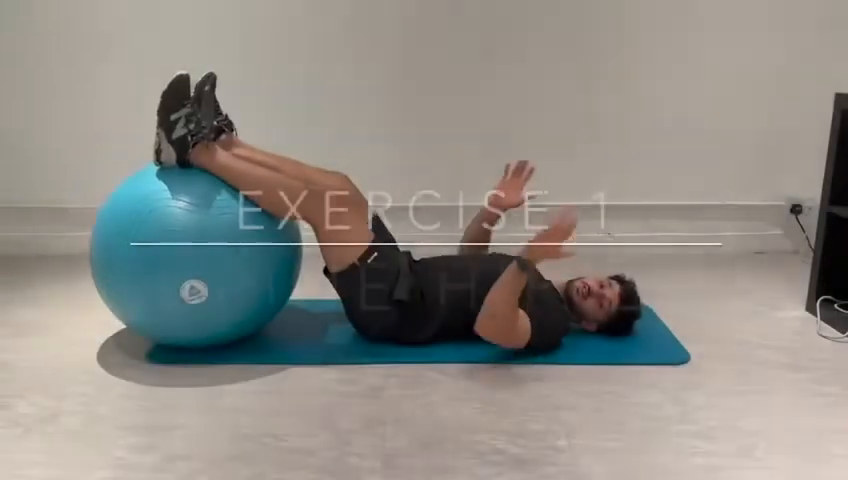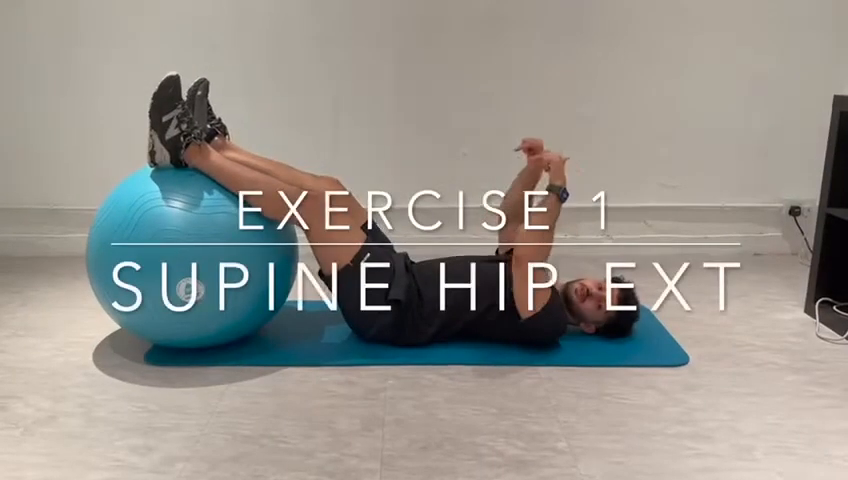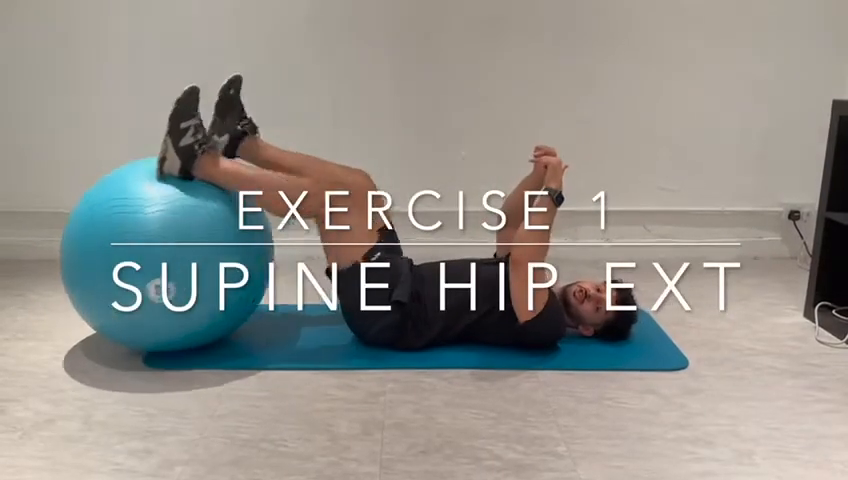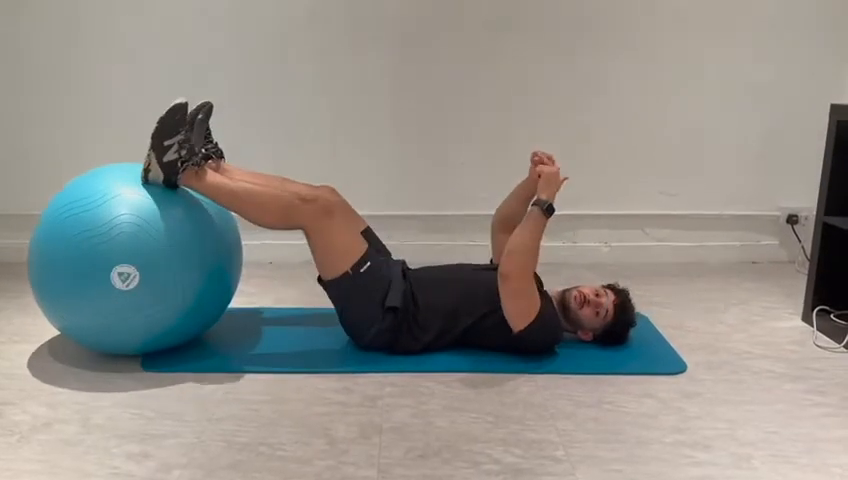
dt=1s
person 1, frame 1
left shoulder: (550, 323)
right shoulder: (540, 286)
left elbow: (488, 325)
right elbow: (470, 253)
left wrist: (527, 258)
right wrist: (496, 207)
left hip: (396, 309)
right hip: (404, 279)
left knee: (326, 197)
right knee: (335, 187)
left ankle: (193, 150)
right ankle: (220, 139)
person 1, frame 2
left shoulder: (547, 321)
right shoulder: (539, 290)
left elbow: (528, 259)
right elbow: (510, 221)
left wrist: (557, 191)
right wrist: (534, 168)
left hip: (391, 311)
right hip: (400, 281)
left knee: (315, 203)
right knee: (329, 191)
left ankle: (189, 151)
right ankle: (216, 144)
person 1, frame 3
left shoulder: (545, 324)
right shoulder: (537, 291)
left elbow: (525, 261)
right elbow: (508, 223)
left wrist: (552, 196)
right wrist: (538, 176)
left hip: (389, 313)
right hip: (400, 284)
left knee: (322, 196)
right knee: (354, 184)
left ankle: (199, 162)
right ankle: (238, 143)
person 1, frame 4
left shoulder: (541, 330)
right shoulder: (531, 298)
left elbow: (511, 270)
right elbow: (502, 229)
left wrist: (544, 203)
right wrist: (532, 182)
left hip: (386, 319)
right hip: (396, 288)
left knee: (317, 205)
right knee: (321, 198)
left ankle: (184, 172)
right ankle: (211, 164)
